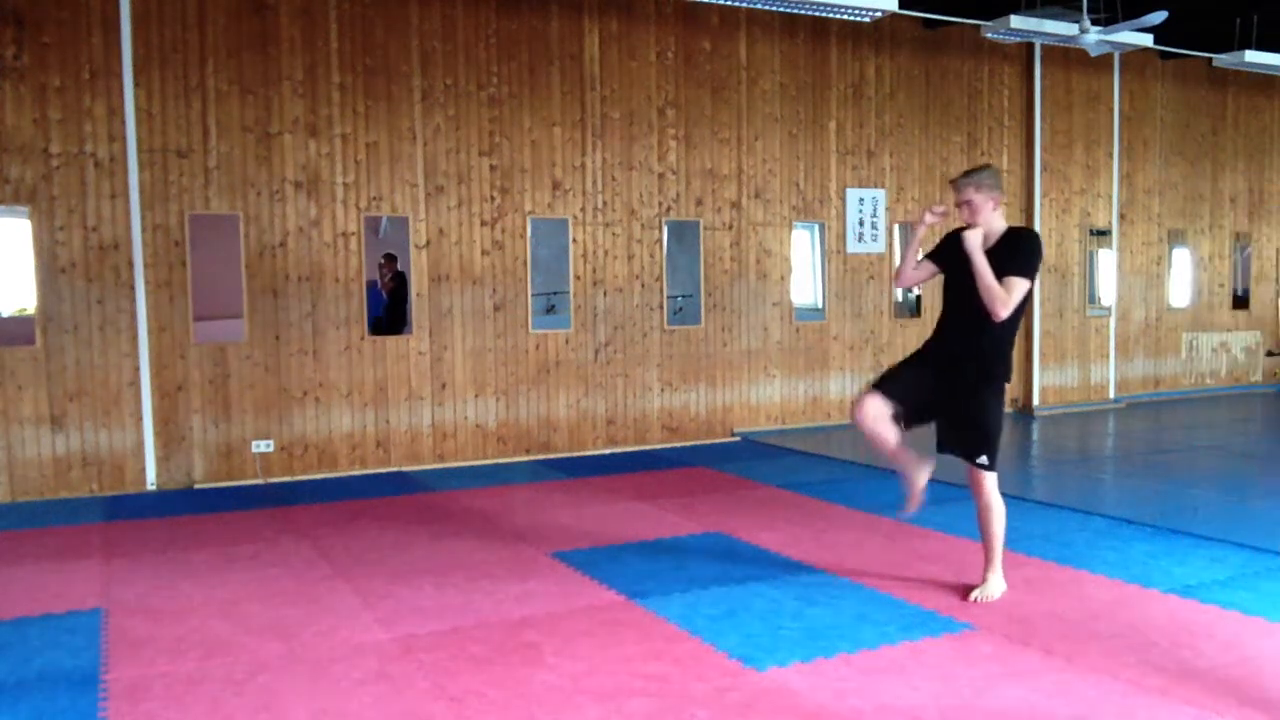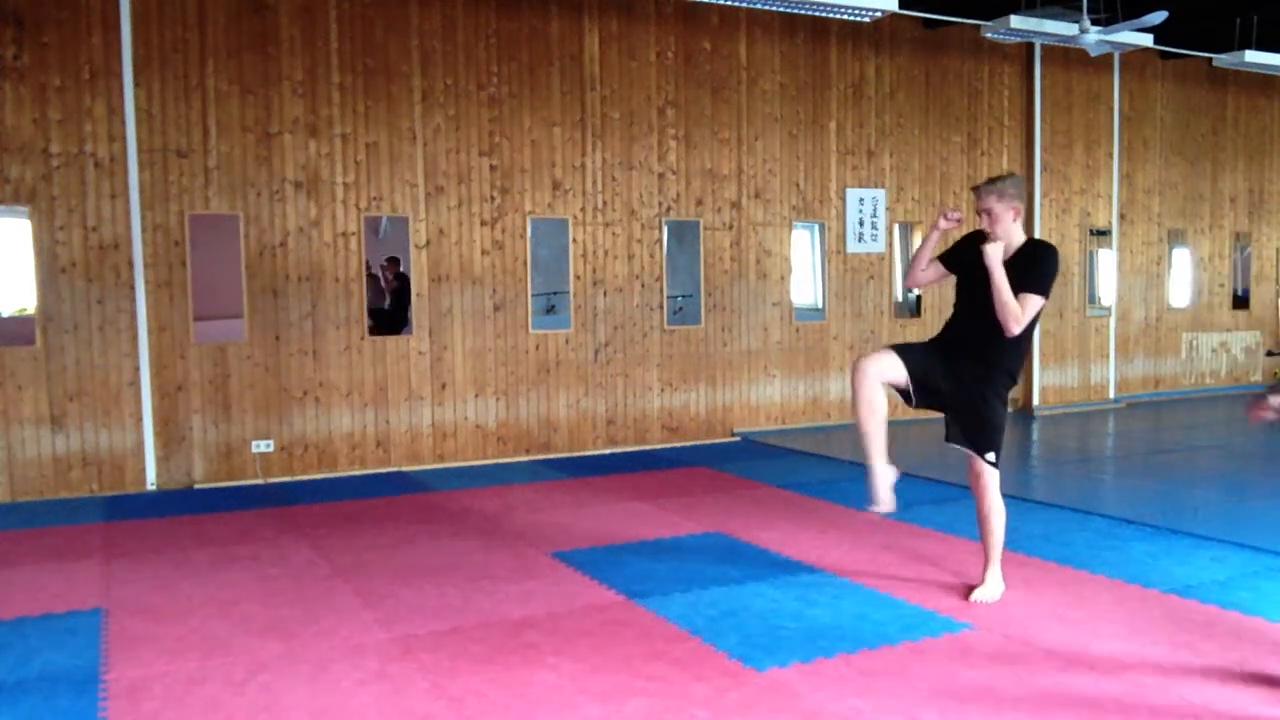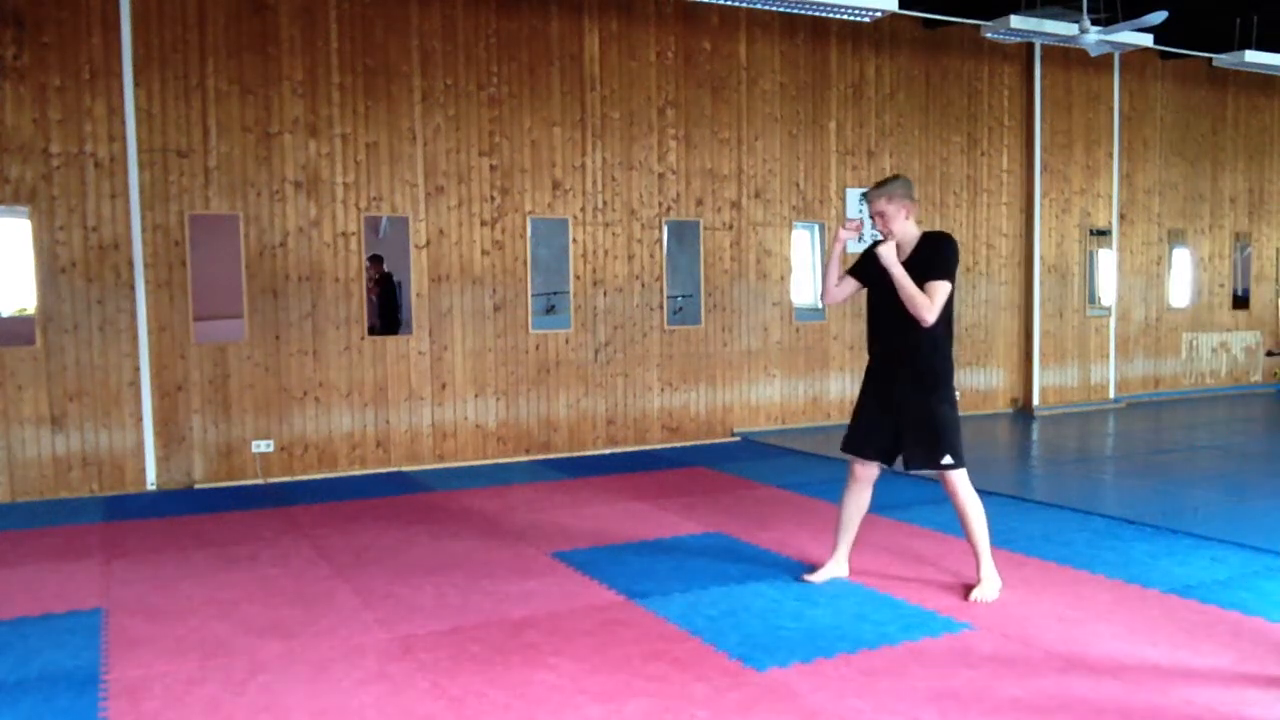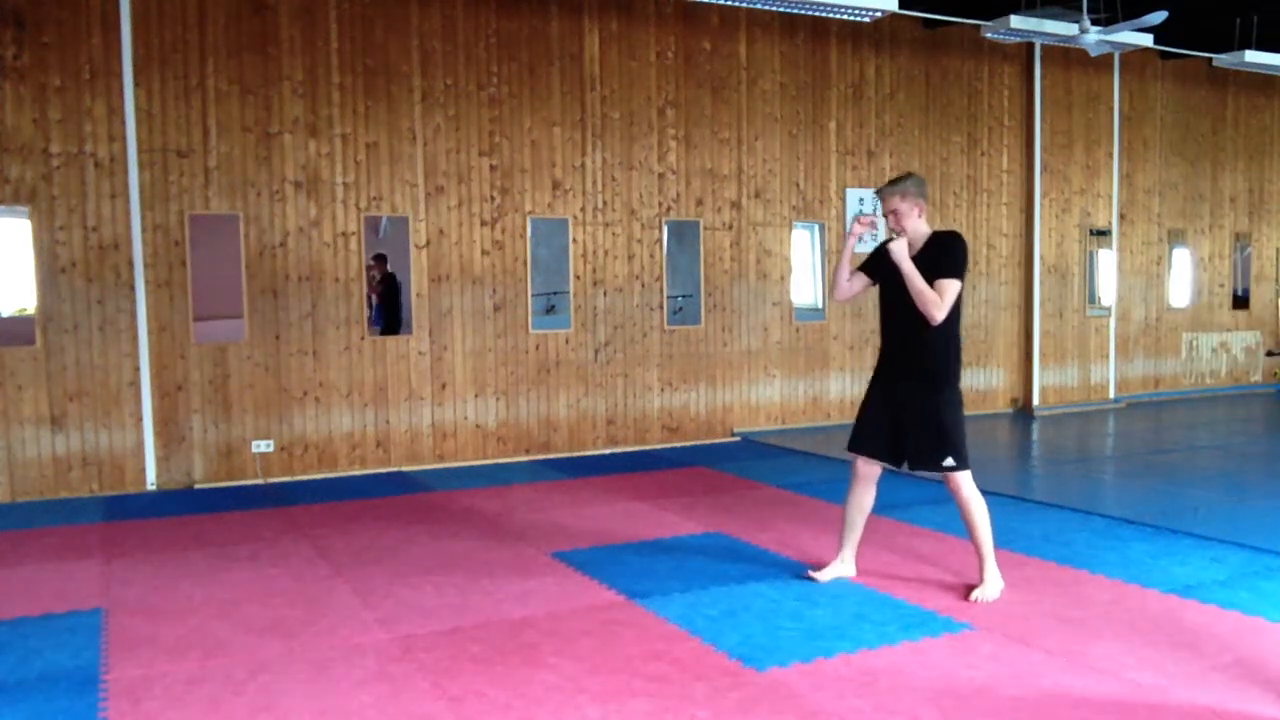
dt=0.7s
person 1, frame 1
left shoulder: (1023, 243)
right shoulder: (956, 241)
left elbow: (1000, 309)
right elbow: (903, 280)
left wrist: (975, 251)
right wrist: (920, 230)
left hip: (981, 375)
right hip: (936, 360)
left knee: (982, 479)
right knee: (866, 412)
left ankle: (994, 575)
right ankle: (912, 468)
person 1, frame 2
left shoulder: (1041, 256)
right shoulder: (973, 243)
left elbow: (1012, 324)
right elbow: (914, 279)
left wrist: (995, 265)
right wrist: (934, 232)
left hip: (986, 377)
right hip: (943, 357)
left knee: (983, 478)
right knee: (869, 368)
left ankle: (993, 575)
right ankle: (880, 472)
person 1, frame 3
left shoulder: (939, 246)
right shoulder: (875, 254)
left elbow: (927, 314)
right elbow: (830, 296)
left wrist: (892, 265)
right wrist: (839, 244)
left hip: (929, 383)
right hip: (882, 381)
left knee: (954, 479)
right knee: (861, 471)
left ankle: (988, 572)
right ankle: (839, 560)
person 1, frame 4
left shoulder: (949, 245)
right shoulder: (888, 252)
left elbow: (936, 312)
right elbow: (840, 292)
left wrist: (903, 261)
right wrist: (850, 240)
left hip: (935, 384)
right hip: (890, 378)
left knee: (957, 479)
right knee: (864, 469)
left ankle: (990, 572)
right ankle: (845, 559)
